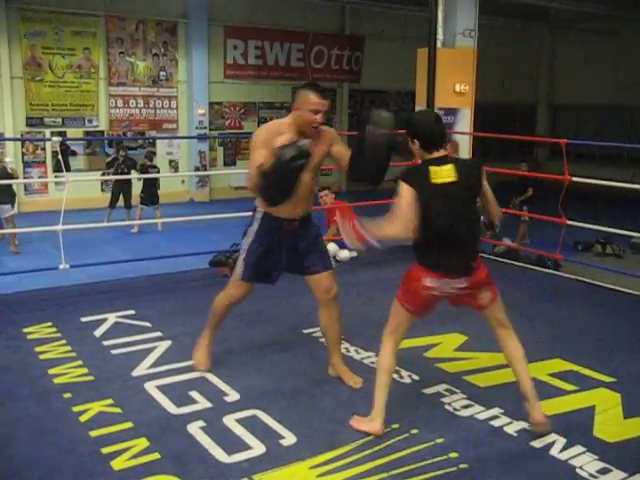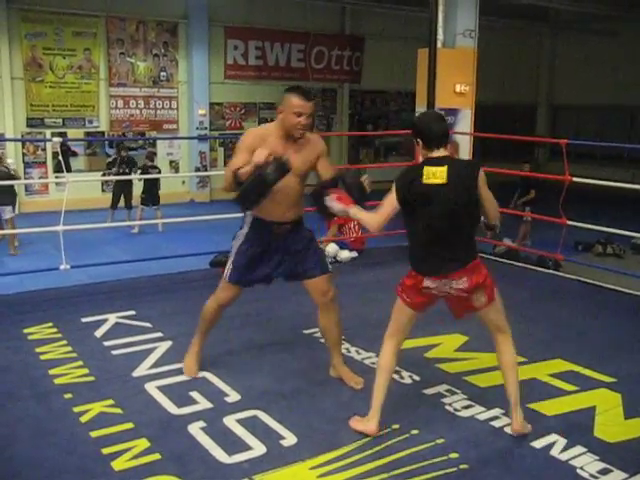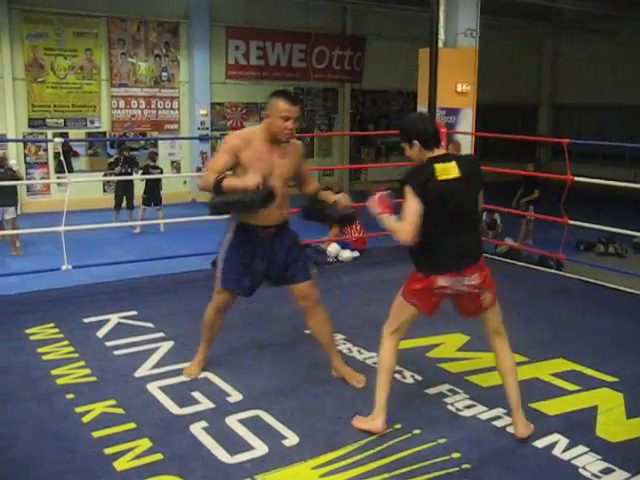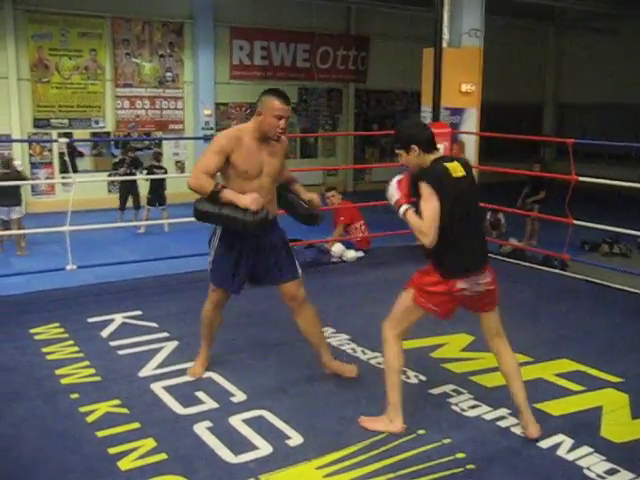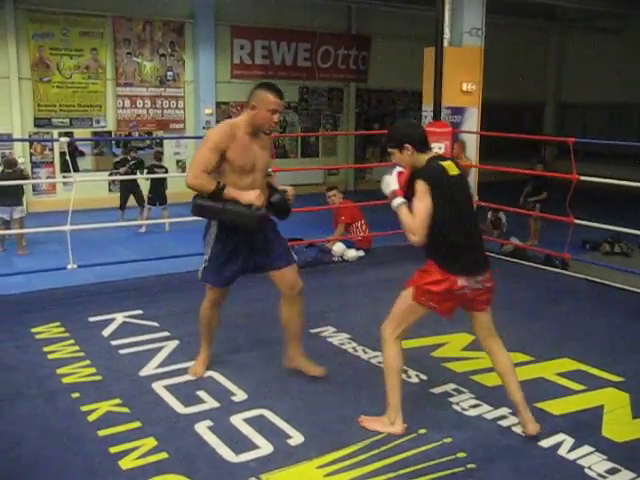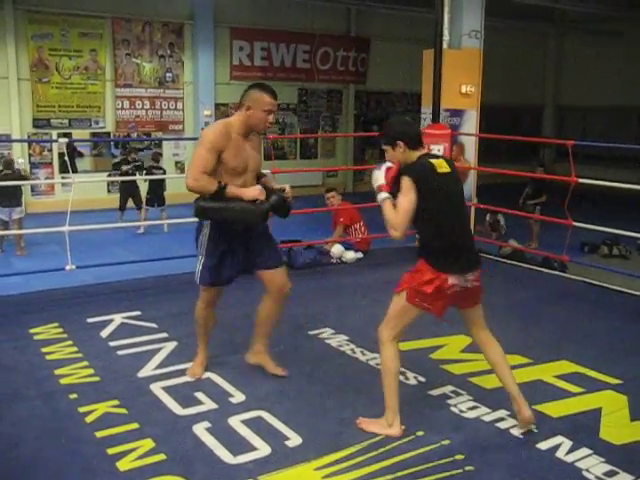
dt=0.1s
person 1, frame 1
left shoulder: (412, 178)
right shoulder: (473, 169)
left elbow: (405, 230)
right elbow: (495, 213)
left wrist: (364, 231)
left hip: (427, 274)
right hip: (469, 271)
left knee: (391, 338)
right knee: (503, 328)
left ankle: (376, 418)
right ankle: (534, 407)
person 1, frame 2
left shoulder: (407, 178)
right shoulder: (471, 171)
left elbow: (375, 224)
right elbow: (494, 218)
left wrist: (345, 207)
left hip: (424, 275)
right hip: (466, 271)
left knee: (392, 339)
right knee: (501, 333)
left ankle: (371, 418)
right ankle: (516, 416)
person 1, frame 3
left shoulder: (415, 177)
right shoulder: (471, 166)
left elbow: (407, 236)
left wrist: (380, 211)
left hip: (430, 273)
right hip: (471, 271)
left knee: (391, 333)
right knee: (498, 337)
left ankle: (377, 416)
right ankle: (520, 419)
person 1, frame 4
left shoulder: (428, 178)
right shoulder: (463, 168)
left elbow: (428, 237)
left wrist: (402, 204)
left hip: (444, 276)
right hip: (480, 272)
left knee: (391, 332)
right knee: (497, 340)
left ankle: (393, 417)
right ankle: (528, 420)
person 1, frame 5
left shoulder: (424, 176)
right shoulder: (453, 167)
left elbow: (417, 235)
left wrist: (396, 197)
left hip: (444, 272)
right hip: (478, 270)
left knee: (390, 333)
right knee: (490, 339)
left ankle: (393, 418)
right ankle: (526, 417)
person 1, frame 6
left shoulder: (411, 174)
right shoulder: (447, 166)
left elbow: (396, 230)
left wrist: (383, 191)
left hip: (435, 271)
right hip: (468, 267)
left knee: (387, 335)
right knee: (482, 332)
left ankle: (391, 420)
right ankle: (521, 406)
person 2, frame 1
left shoulder: (326, 136)
right shoulder: (268, 133)
left elbow: (352, 166)
right elbow: (253, 184)
right wrist: (275, 154)
left hip: (304, 226)
right hip: (268, 224)
left knee: (329, 294)
right knee: (236, 291)
left ankle: (337, 363)
right ankle: (205, 339)
person 2, frame 2
left shoulder: (314, 144)
right shoulder: (255, 137)
left elbow: (331, 182)
right elbow: (228, 184)
right wrist: (252, 166)
left hip: (296, 230)
right hip: (259, 228)
left knee: (326, 296)
right knee: (225, 294)
left ankle: (337, 364)
right ankle: (196, 347)
person 2, frame 3
left shoulder: (295, 148)
right shoulder: (238, 141)
left elbow: (307, 184)
right elbow: (205, 180)
left wrist: (329, 197)
right wrist: (238, 182)
left hip: (280, 234)
right hip: (244, 234)
left knee: (310, 300)
right knee: (221, 302)
left ankle: (338, 365)
right ankle: (201, 355)
person 2, frame 4
left shoulder: (281, 145)
right shoulder: (229, 140)
right elbow: (195, 180)
left wrist: (302, 193)
right wrist: (235, 197)
left hip: (269, 231)
right hip: (233, 232)
left knee: (296, 298)
right knee: (216, 299)
left ankle: (328, 359)
right ankle: (203, 355)
person 2, frame 5
left shoulder: (265, 139)
right shoulder: (222, 134)
right elbow: (194, 178)
left wrist: (280, 191)
right wrist: (238, 195)
left hip: (261, 225)
right hip: (226, 226)
left knee: (293, 287)
right knee: (215, 295)
left ankle: (295, 354)
right ankle: (205, 353)
person 2, frame 6
left shoulder: (256, 139)
right shoulder: (217, 134)
right elbow: (194, 181)
left wrist: (272, 186)
right wrist: (241, 192)
left hip: (252, 223)
right hip: (219, 225)
left knee: (281, 287)
right knee: (209, 297)
left ankle: (258, 350)
right ankle: (201, 354)
